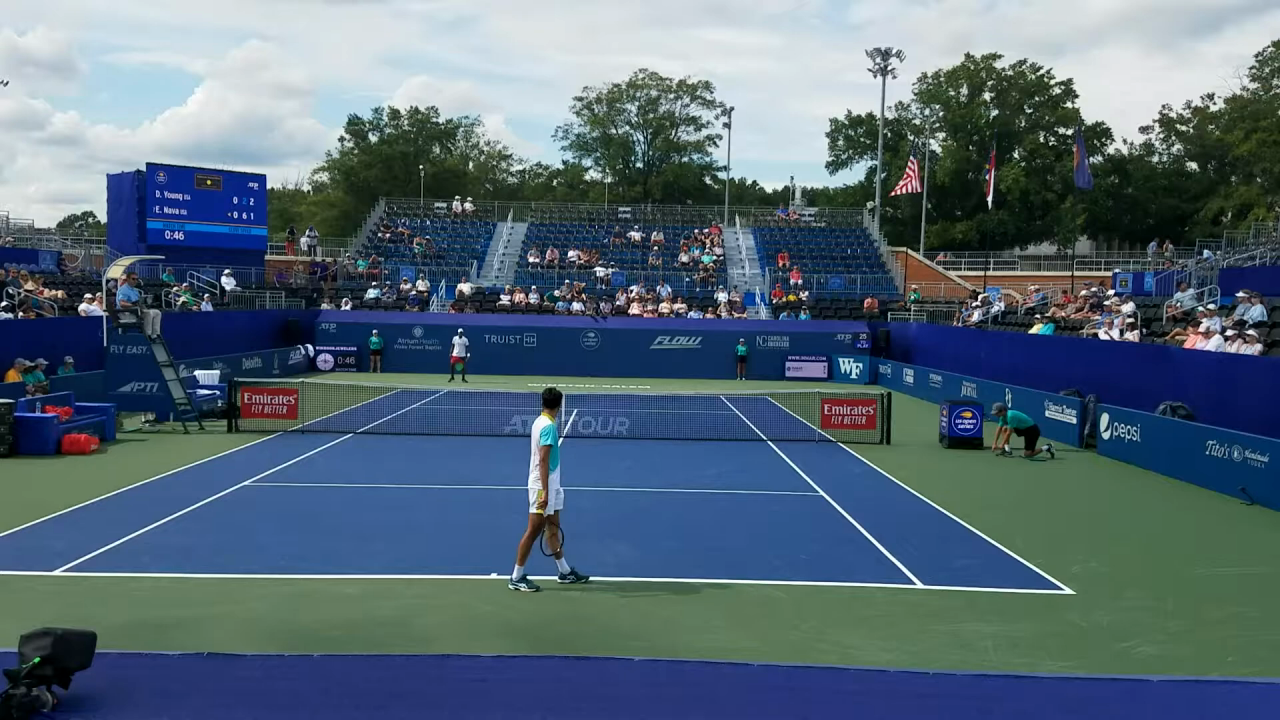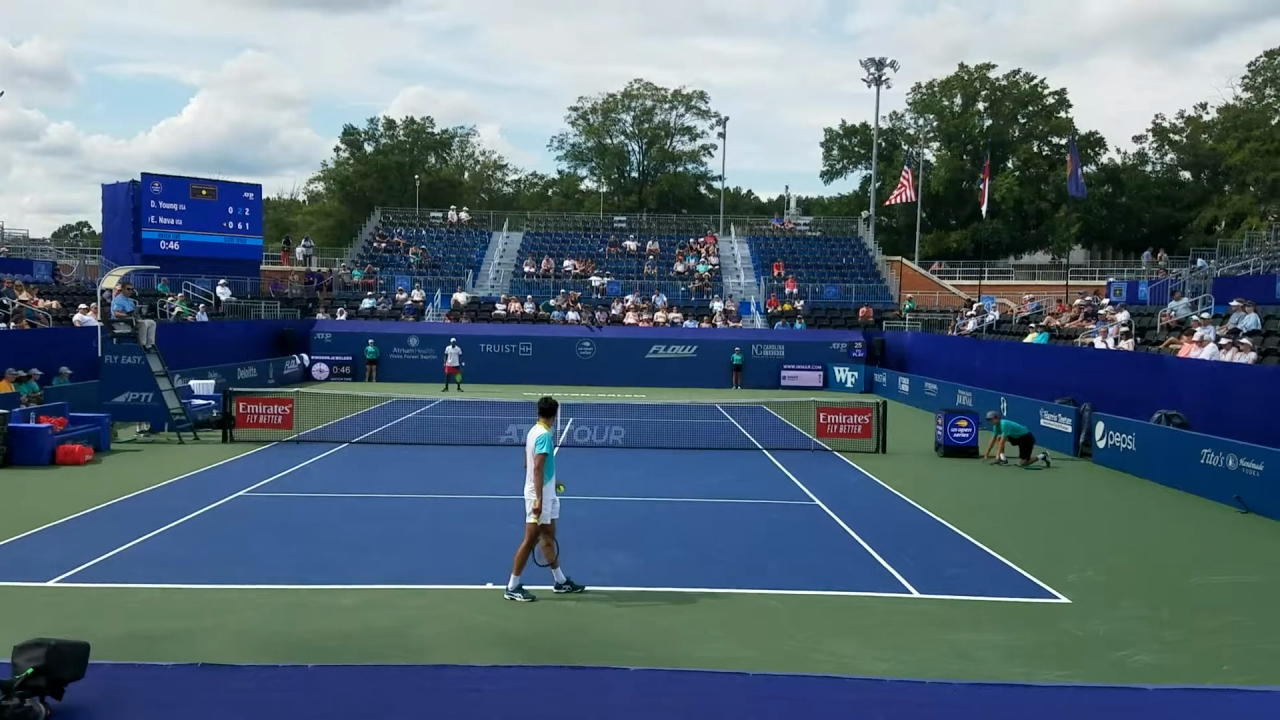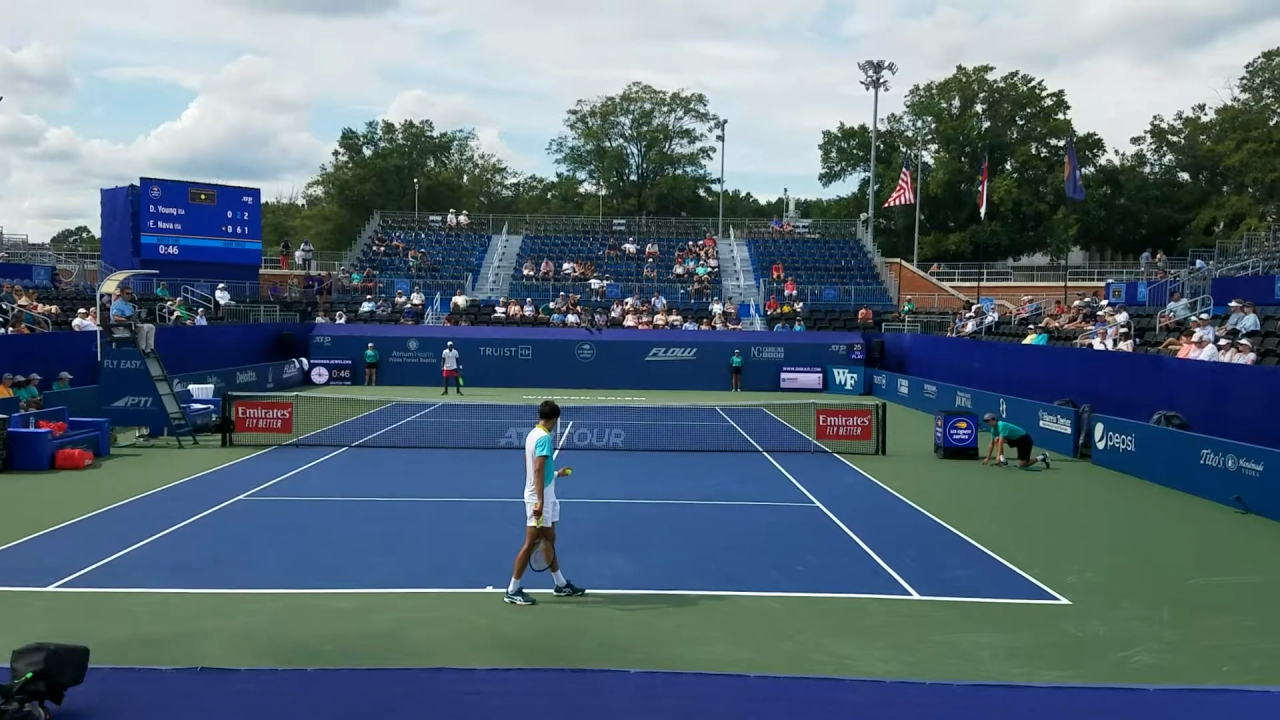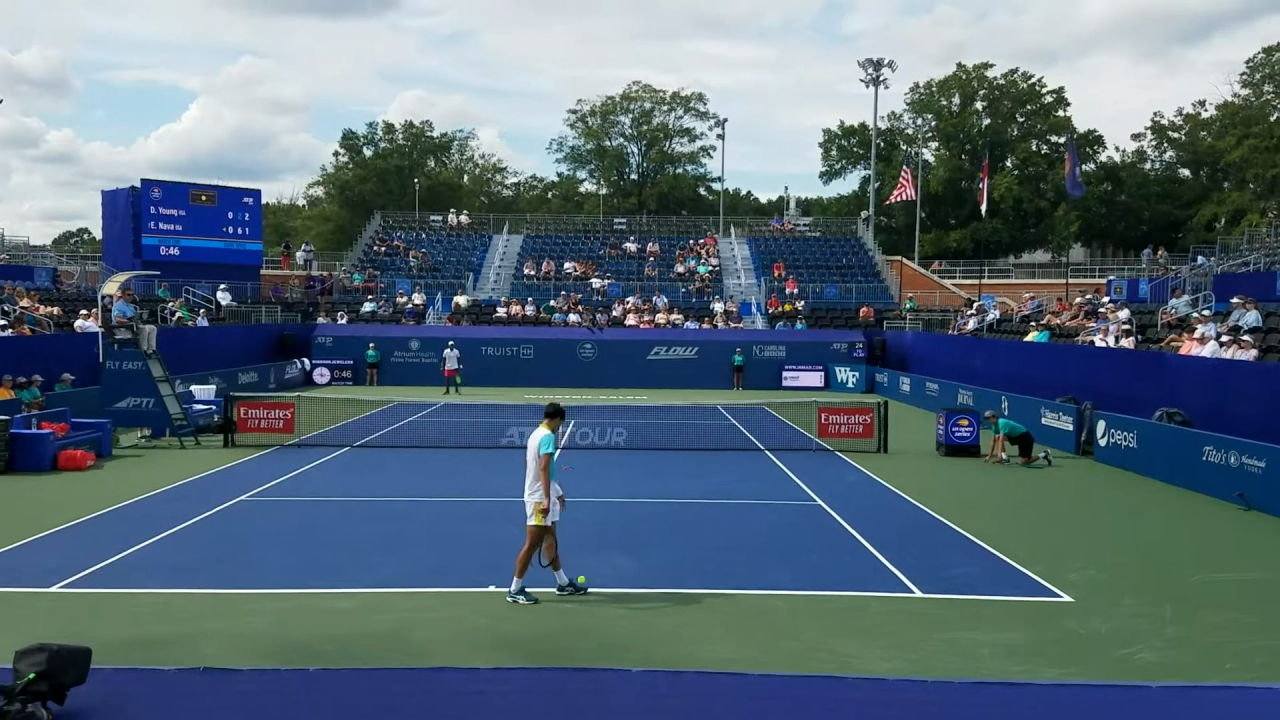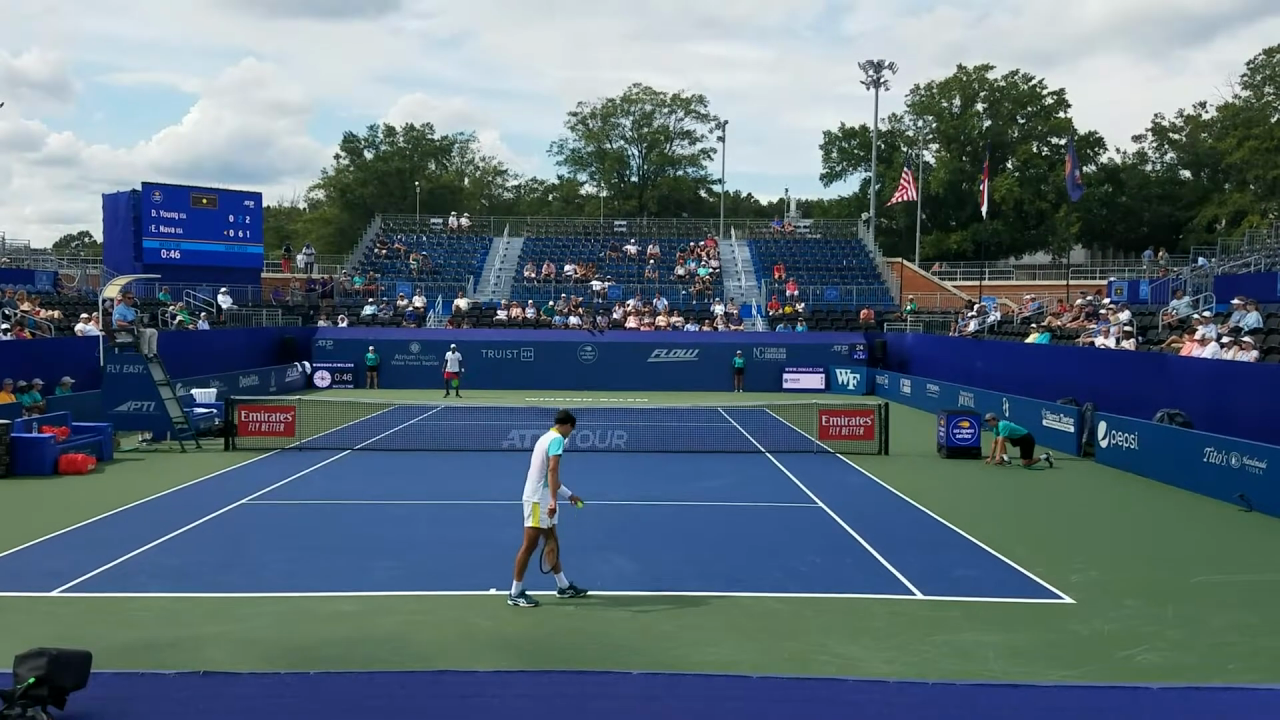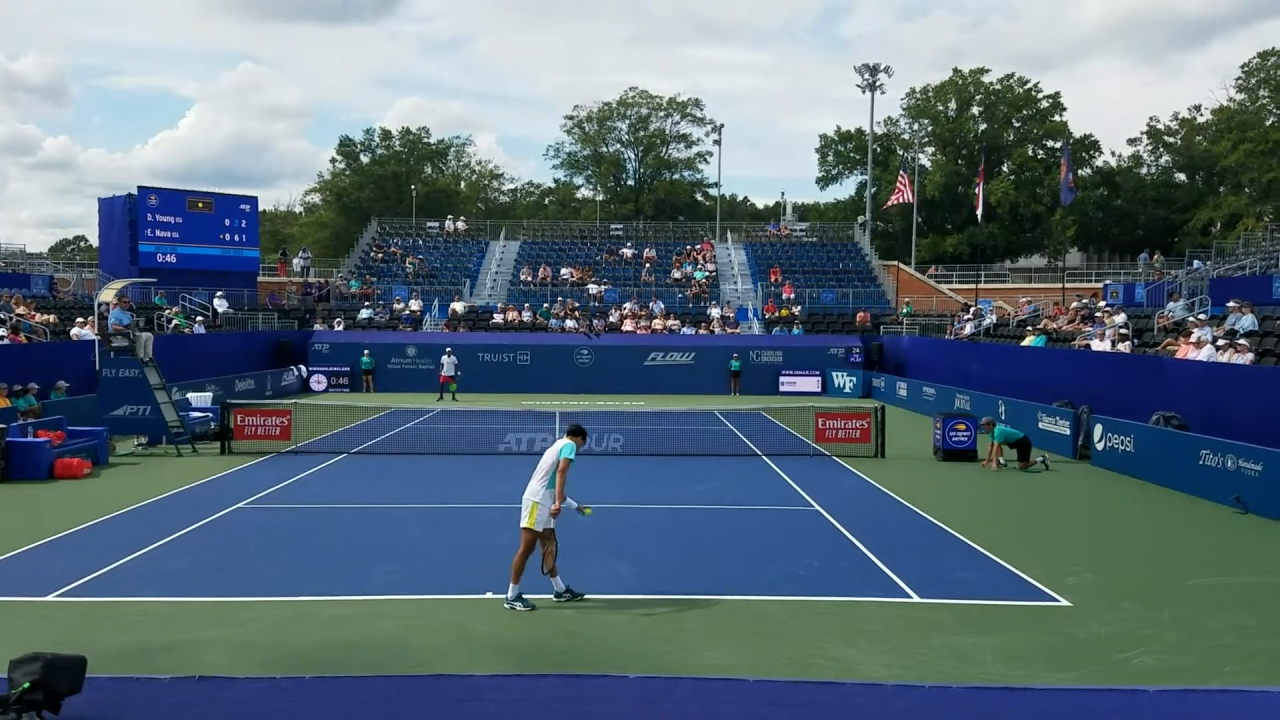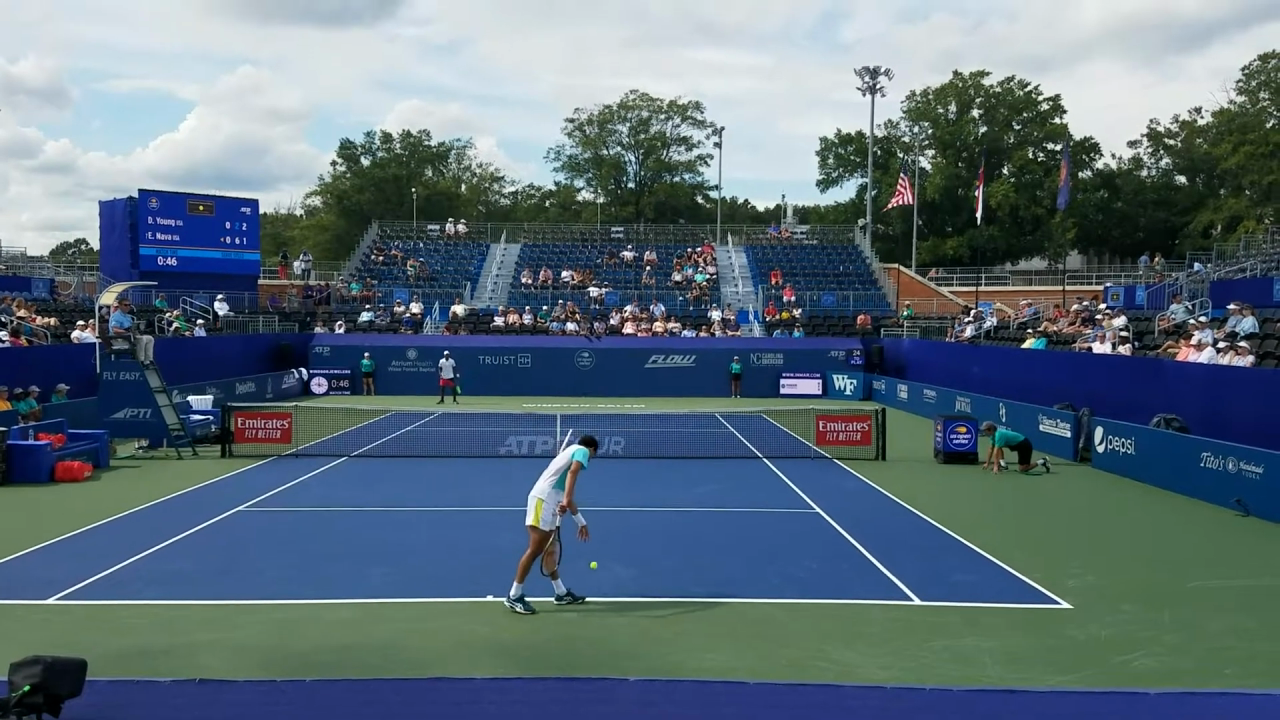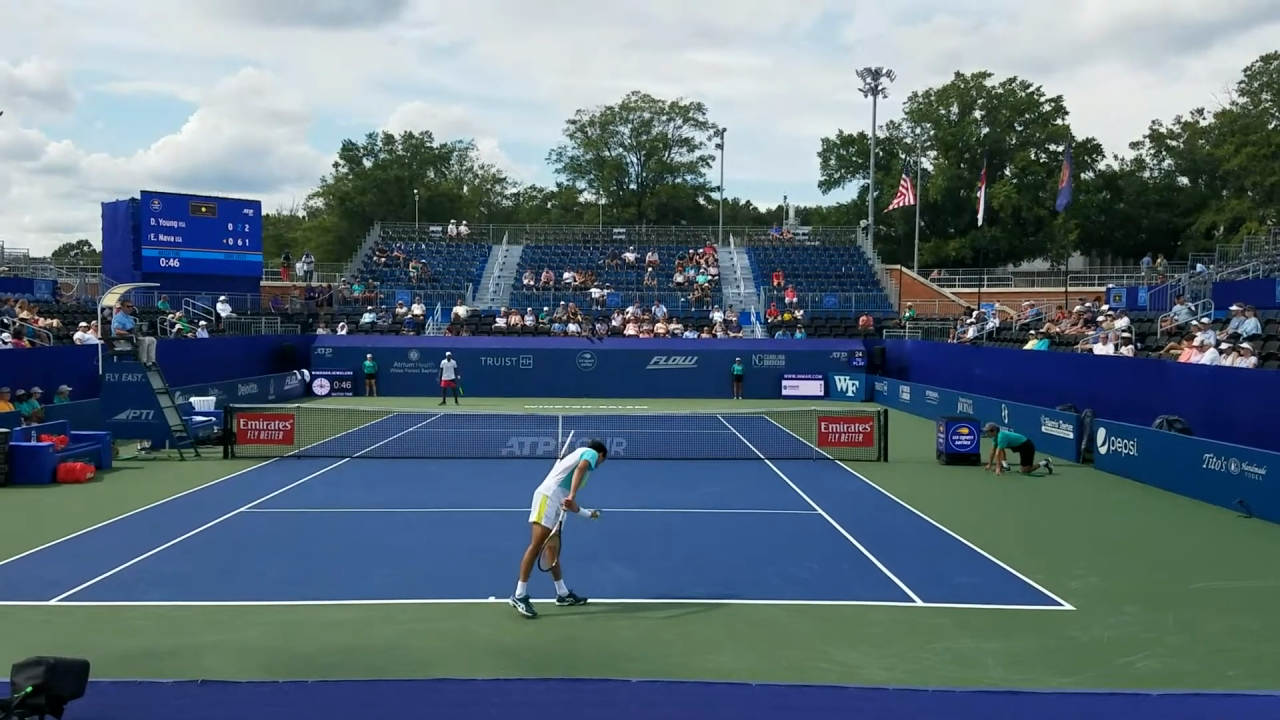
dt=0.2s
person 1, frame 1
left shoulder: (540, 422)
right shoulder: (549, 426)
right elbow: (543, 461)
right wrist: (544, 492)
left hip: (551, 486)
right hip: (542, 487)
left knee: (554, 529)
right knee: (534, 531)
left ankle: (565, 572)
right ankle: (516, 577)
person 1, frame 2
left shoulder: (534, 431)
right shoulder: (544, 435)
right elbow: (537, 468)
right wrist: (539, 500)
left hip: (546, 495)
right hip: (539, 496)
left knee: (549, 538)
right knee: (530, 541)
left ankle: (560, 582)
right ankle: (512, 587)
person 1, frame 3
left shoulder: (534, 434)
right shoulder: (544, 437)
right elbow: (537, 470)
left wrist: (556, 473)
right wrist: (540, 502)
left hip: (546, 497)
right hip: (539, 499)
left knee: (549, 541)
right knee: (531, 544)
left ankle: (561, 584)
right ankle: (512, 591)
person 1, frame 4
left shoulder: (537, 433)
right shoulder: (547, 436)
right elbow: (544, 468)
left wrist: (558, 493)
right wrist: (547, 499)
left hip: (544, 497)
right hip: (539, 498)
left knee: (551, 541)
right knee: (532, 544)
left ankle: (563, 584)
right ankle: (515, 590)
person 1, frame 5
left shoulder: (547, 438)
right shoulder: (557, 438)
right elbow: (553, 469)
left wrist: (569, 495)
right wrist: (553, 500)
left hip: (544, 499)
right hip: (538, 500)
left knee: (552, 543)
right knee: (530, 546)
left ankle: (564, 587)
right ankle: (515, 593)
person 1, frame 6
left shoulder: (560, 446)
right shoulder: (570, 445)
left elbow: (558, 489)
right elbow: (562, 470)
left wrist: (576, 506)
right wrist: (558, 501)
left hip: (543, 501)
right hip: (537, 500)
left knee: (548, 546)
right knee: (526, 548)
left ankle: (561, 590)
right ankle: (512, 596)
person 1, frame 7
left shoulder: (571, 452)
right shoulder: (582, 450)
left elbow: (570, 502)
right elbow: (573, 471)
left wrist: (582, 523)
right wrist: (566, 500)
left hip: (550, 501)
right hip: (542, 499)
left knee: (549, 549)
right knee: (534, 549)
left ankle: (561, 593)
right ankle: (514, 596)
person 1, frame 8
right shoulder: (591, 453)
left elbow: (571, 504)
right elbow: (580, 468)
left wrist: (589, 514)
right wrist: (571, 495)
left hip: (555, 500)
right hip: (548, 496)
left knee: (553, 549)
right knee: (536, 547)
left ankle: (563, 594)
right ankle: (519, 595)
